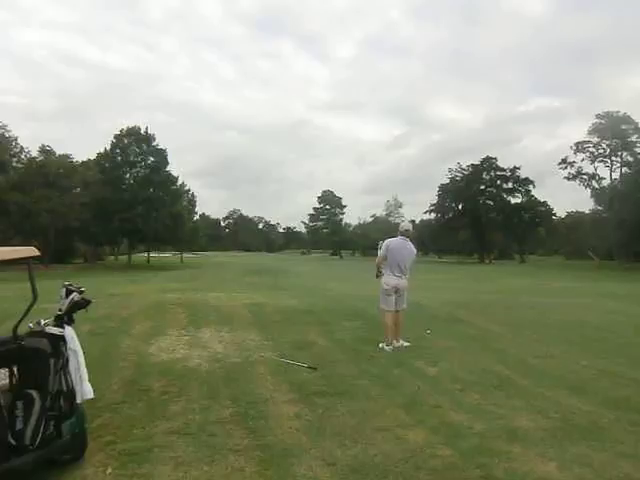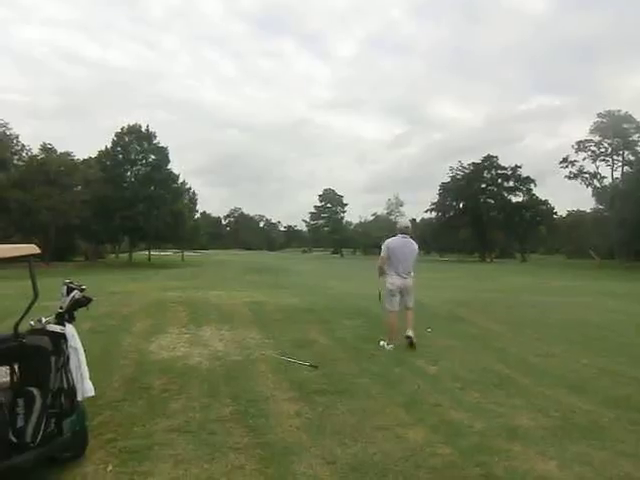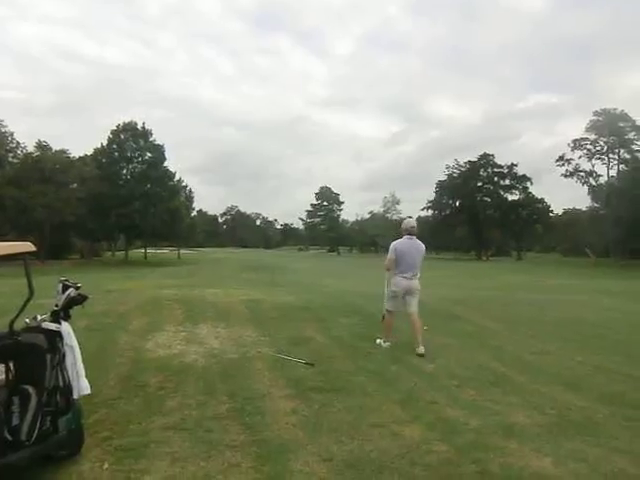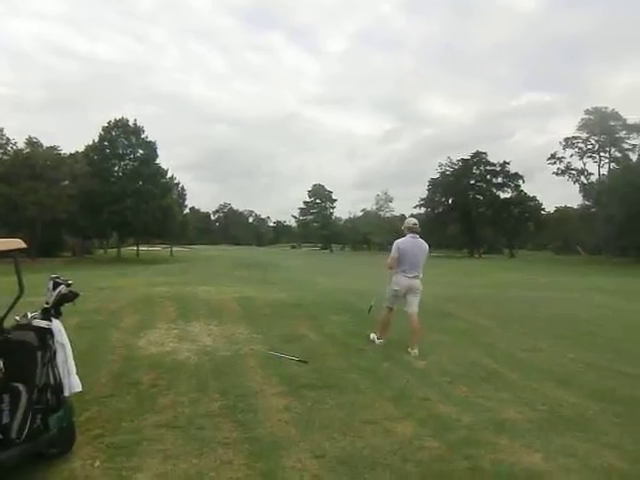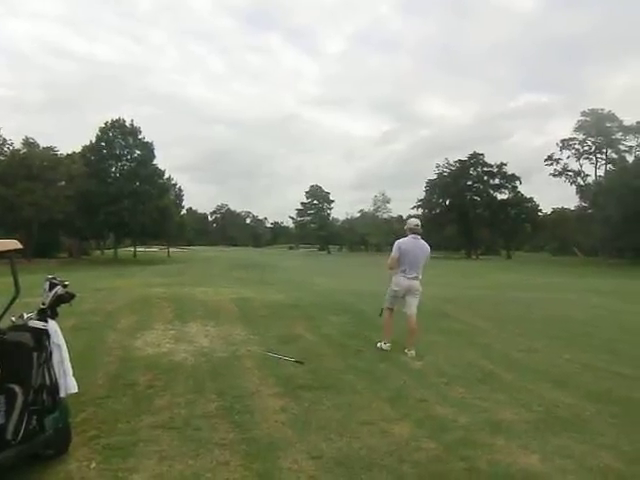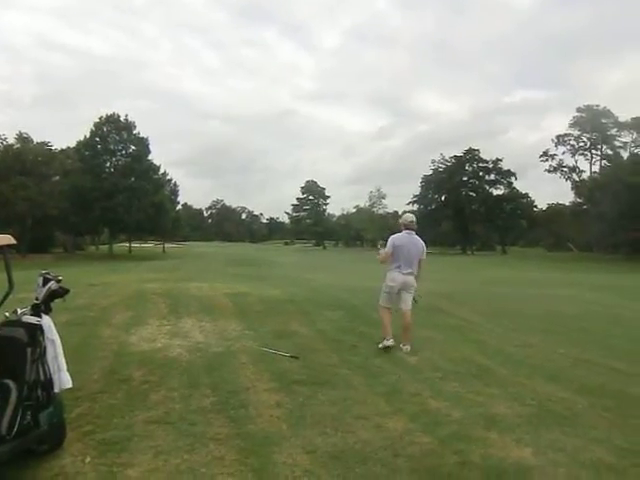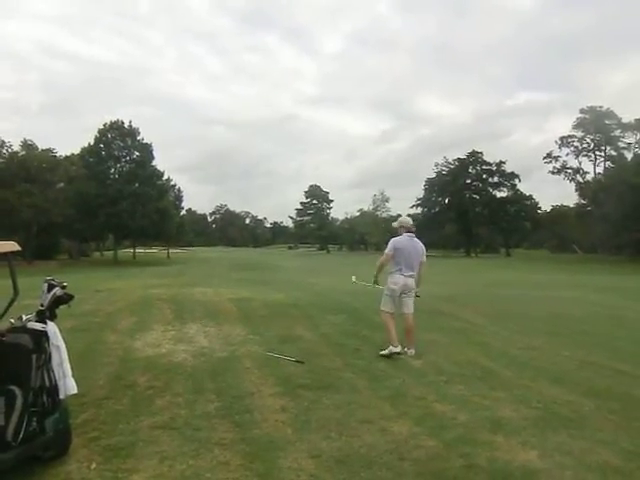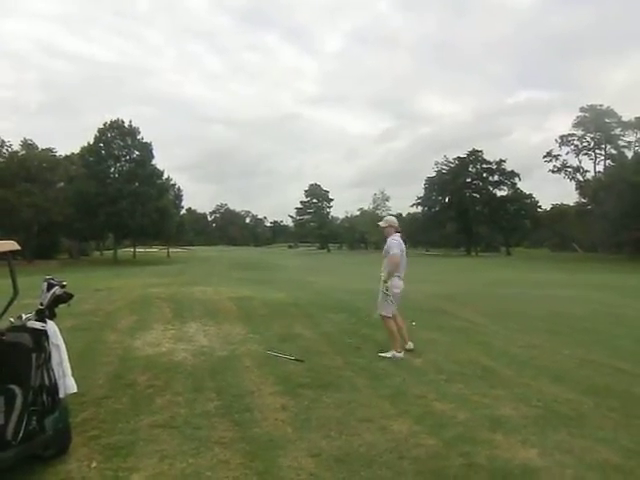
dt=0.3s
person 1, frame 1
left shoulder: (389, 242)
right shoulder: (413, 249)
left elbow: (378, 262)
left wrist: (378, 271)
left hip: (388, 280)
right hip: (402, 281)
left knee: (388, 312)
right knee: (399, 311)
left ankle: (388, 343)
right ankle: (397, 340)
person 1, frame 2
left shoulder: (389, 242)
right shoulder: (414, 246)
left elbow: (381, 264)
left wrist: (380, 272)
left hip: (393, 280)
right hip: (408, 280)
left knee: (392, 312)
right knee: (409, 308)
left ankle: (390, 343)
right ankle: (409, 331)
person 1, frame 3
left shoulder: (396, 244)
right shoulder: (421, 246)
left elbow: (388, 266)
left wrist: (388, 265)
left hip: (398, 281)
right hip: (414, 282)
left knee: (390, 312)
right knee: (414, 313)
left ankle: (386, 340)
right ankle: (420, 346)
person 1, frame 4
left shoulder: (399, 243)
right shoulder: (425, 246)
left elbow: (390, 265)
left wrist: (396, 262)
left hip: (399, 280)
right hip: (416, 282)
left knee: (389, 308)
right knee: (413, 314)
left ankle: (379, 337)
right ankle: (413, 348)
person 1, frame 5
left shoulder: (400, 243)
right shoulder: (426, 247)
left elbow: (390, 265)
left hip: (399, 280)
right hip: (415, 283)
left knee: (388, 309)
right knee: (412, 315)
left ankle: (386, 342)
right ankle: (410, 349)
person 1, frame 6
left shoulder: (394, 238)
right shoulder: (421, 243)
left elbow: (383, 260)
right elbow: (419, 267)
left wrist: (381, 253)
right wrist: (415, 283)
left hip: (394, 276)
right hip: (409, 279)
left knee: (384, 307)
right knee: (406, 311)
left ankle: (388, 339)
right ankle: (406, 344)
person 1, frame 7
left shoulder: (395, 241)
right shoulder: (420, 245)
left elbow: (383, 261)
right elbow: (420, 269)
left wrist: (376, 276)
right wrist: (417, 286)
left hip: (395, 280)
right hip: (410, 281)
left knee: (386, 312)
right knee: (408, 315)
left ankle: (395, 345)
right ankle: (410, 347)
person 1, frame 8
left shoulder: (393, 241)
right shoulder: (396, 242)
left elbow: (395, 262)
left wrist: (385, 281)
left hip: (391, 283)
right hip: (391, 282)
left knee: (386, 316)
right knee: (393, 314)
left ankle: (397, 350)
right ankle: (407, 342)
